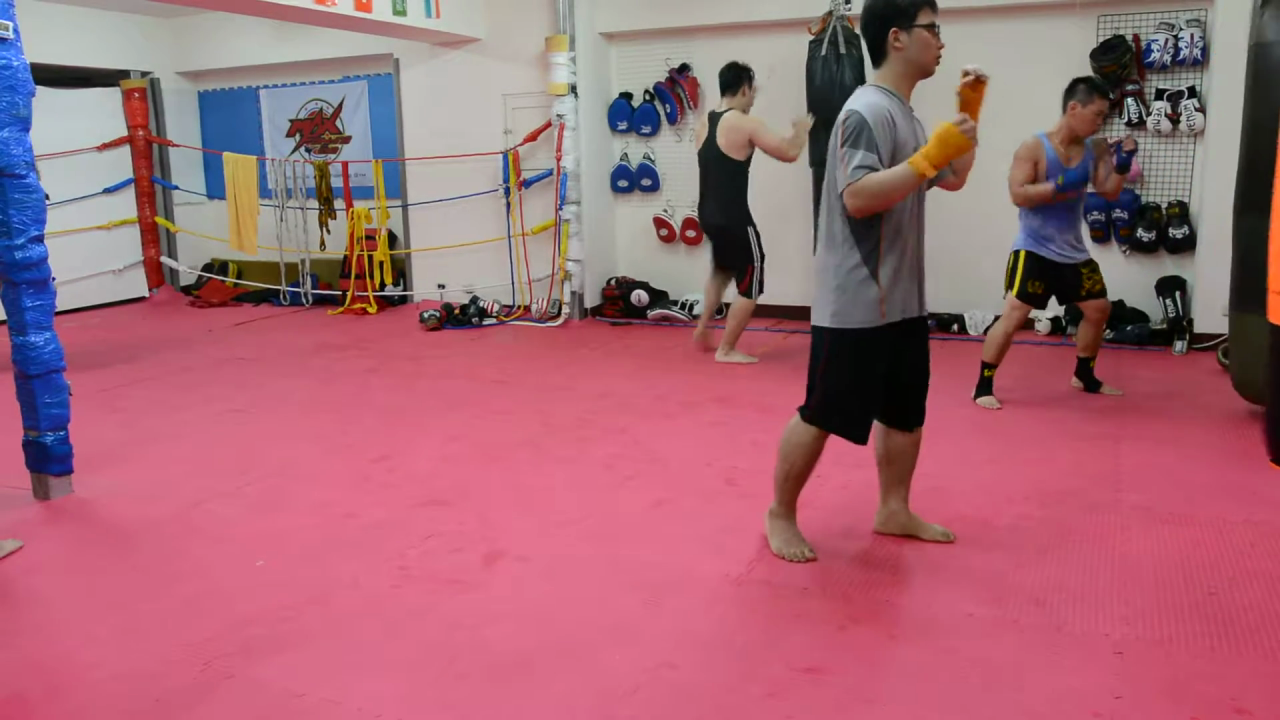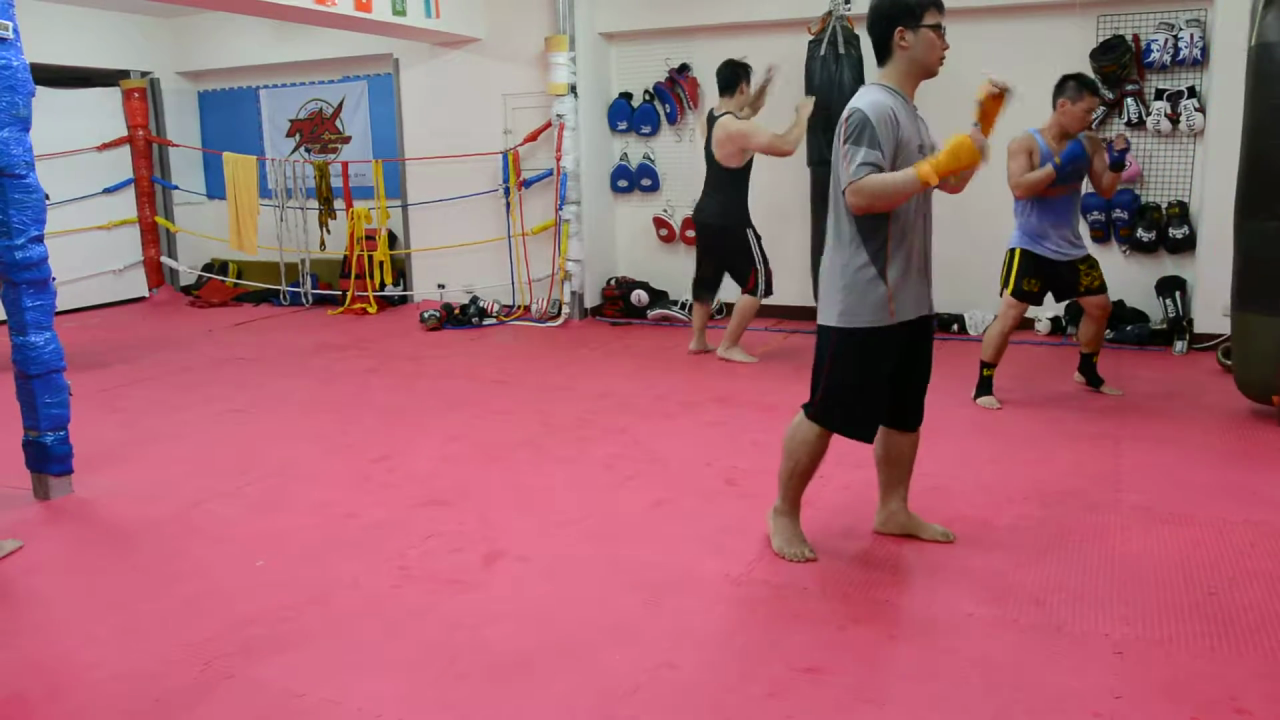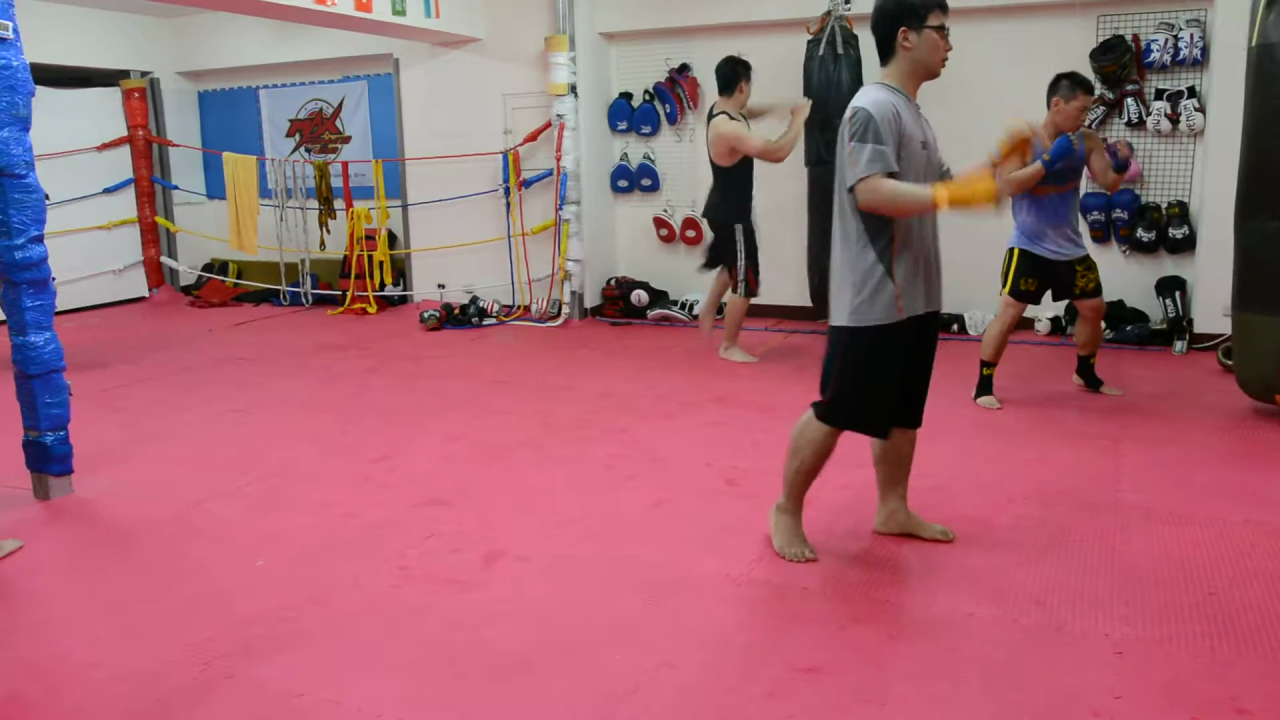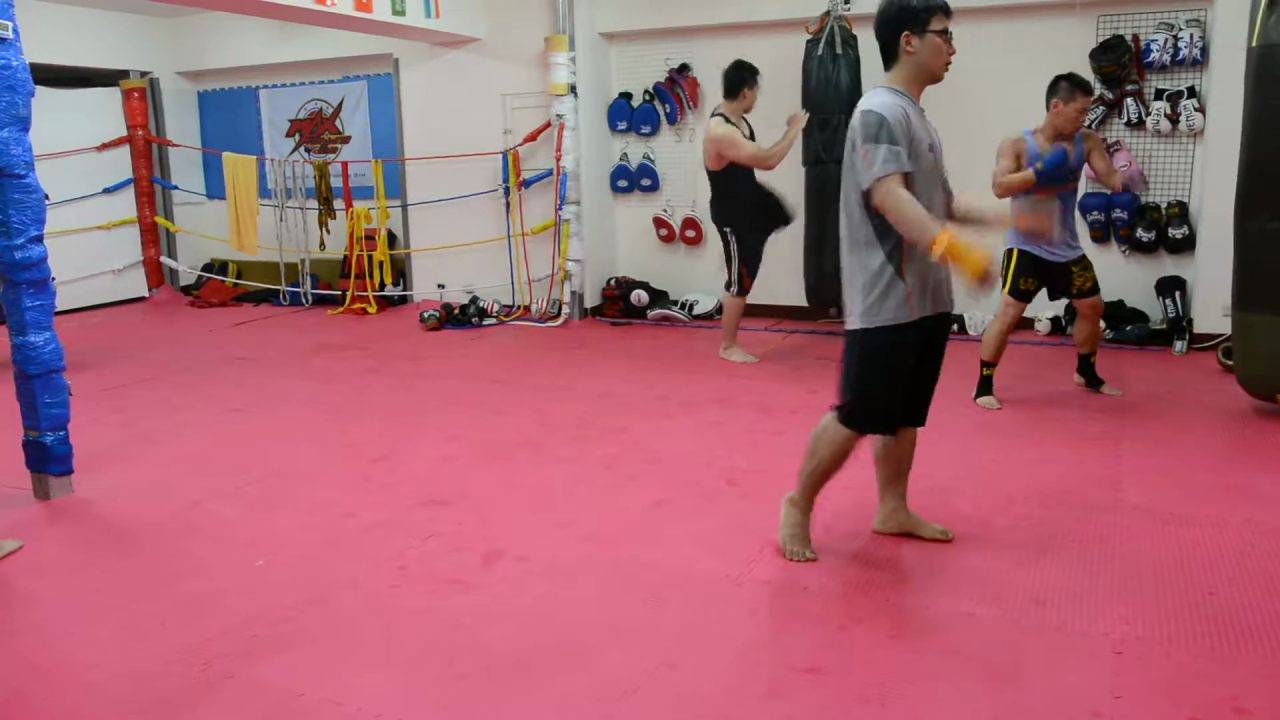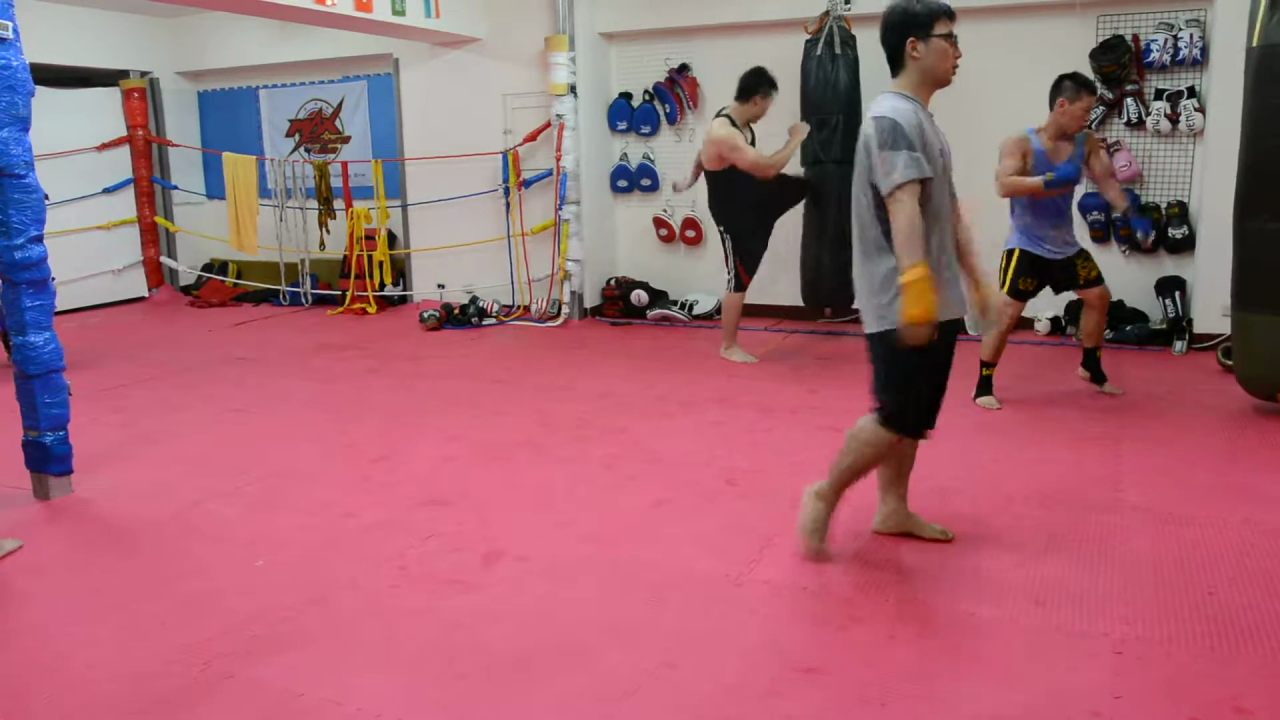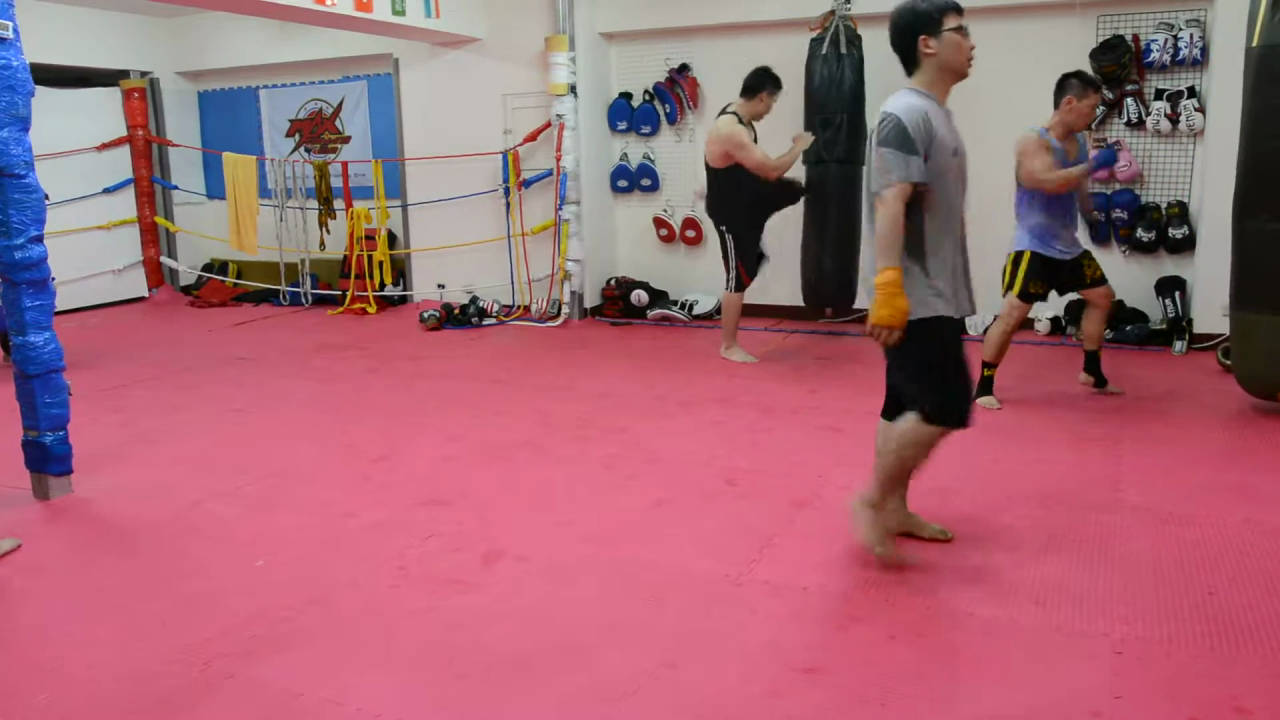
dt=0.1s
person 1, frame 1
left shoulder: (906, 114)
right shoulder: (865, 111)
left elbow: (951, 179)
right elbow: (857, 197)
left wrist: (966, 114)
right wrist: (931, 155)
left hip: (902, 299)
right hip: (854, 302)
left knee: (905, 412)
right knee: (822, 413)
left ankle: (894, 511)
right ankle: (780, 515)
person 1, frame 2
left shoulder: (910, 113)
right shoulder: (869, 110)
left elbow: (952, 183)
right elbow: (860, 195)
left wrist: (983, 125)
right wrist: (936, 165)
left hip: (909, 299)
right hip: (861, 301)
left knee: (905, 413)
right knee: (827, 412)
left ankle: (894, 511)
right ankle: (784, 512)
person 1, frame 3
left shoulder: (911, 112)
right shoulder: (872, 109)
left elbow: (938, 187)
right elbow: (871, 194)
left wrist: (994, 167)
right wrist: (955, 194)
left hip: (915, 296)
right hip: (872, 298)
left knee: (902, 412)
right knee: (839, 409)
left ankle: (893, 511)
right ankle: (787, 509)
person 1, frame 4
left shoulder: (916, 116)
right shoulder: (879, 112)
left elbow: (938, 198)
right elbow: (890, 197)
left wrist: (1003, 219)
right wrist: (954, 247)
left hip: (924, 298)
right hip: (884, 300)
left knee: (906, 413)
right knee: (858, 414)
left ankle: (893, 510)
right ankle: (797, 504)
person 1, frame 5
left shoulder: (923, 119)
right shoulder: (893, 117)
left elbow: (948, 210)
right elbow: (901, 204)
left wrist: (974, 275)
right wrist: (917, 285)
left hip: (932, 298)
right hip: (901, 298)
left knee: (907, 414)
right knee: (900, 418)
left ankle: (894, 510)
right ankle: (823, 495)
person 1, frame 6
left shoulder: (939, 116)
right shoulder: (904, 116)
right elbow: (891, 205)
left wrist: (954, 294)
right wrist: (888, 286)
left hip: (940, 296)
right hip: (915, 298)
left knee: (908, 406)
right knee: (941, 409)
left ankle: (893, 509)
right ankle: (873, 503)
person 2, frame 1
left shoulder: (1096, 148)
right shoulder: (1032, 148)
left elbow: (1109, 194)
right elbow: (1018, 195)
left wrist: (1123, 164)
right wrist: (1062, 183)
left hip: (1073, 252)
right hip: (1034, 250)
left knee: (1099, 310)
right knee: (1013, 316)
left ankle: (1084, 376)
right ankle: (984, 386)
person 2, frame 2
left shoulder: (1089, 144)
right shoulder: (1025, 142)
left elbow: (1105, 190)
right elbow: (1019, 189)
left wrist: (1117, 162)
right wrist: (1061, 163)
left hip: (1071, 248)
right hip: (1030, 247)
left knee: (1099, 306)
right knee: (1010, 314)
left ankle: (1087, 372)
right ankle: (983, 386)
person 2, frame 3
left shoulder: (1087, 141)
left elbow: (1108, 182)
right elbow: (1008, 184)
left wrist: (1121, 165)
right wrist: (1049, 160)
left hip: (1070, 248)
right hip: (1029, 246)
left knee: (1094, 309)
right knee: (1008, 314)
left ankle: (1086, 374)
right ankle: (984, 387)
person 2, frame 4
left shoulder: (1087, 142)
right shoulder: (1017, 143)
left elbow: (1110, 179)
right elbow: (999, 188)
left wrist: (1128, 181)
right wrist: (1042, 169)
left hip: (1067, 249)
right hip: (1027, 247)
left knee: (1092, 306)
right knee: (1008, 314)
left ankle: (1086, 373)
right ankle: (984, 386)
person 2, frame 5
left shoulder: (1086, 143)
right shoulder: (1019, 143)
left elbow: (1107, 182)
right elbow: (1004, 186)
left wrist: (1130, 214)
right wrist: (1049, 179)
left hip: (1065, 246)
right hip: (1027, 246)
left knee: (1098, 298)
right knee: (1007, 313)
left ankle: (1091, 368)
right ankle: (983, 387)
person 2, frame 6
left shoulder: (1080, 141)
right shoulder: (1032, 142)
right elbow: (1050, 182)
right wrist: (1094, 164)
left hip: (1068, 246)
right hip: (1034, 247)
left knee: (1103, 298)
right knee: (1013, 315)
left ankle: (1092, 372)
right ankle: (984, 386)
person 3, frame 1
left shoulder: (705, 122)
right shoulder: (743, 123)
right elbow: (789, 154)
right wrist: (802, 129)
left hip: (709, 213)
right hip: (733, 217)
left knee: (723, 266)
right knee: (751, 285)
left ankle: (703, 329)
right ankle: (727, 349)
person 3, frame 2
left shoulder: (713, 118)
right shoulder: (737, 129)
left elbow: (749, 110)
right elbow: (786, 147)
left wrist: (765, 85)
right wrist: (803, 114)
left hip: (706, 215)
right hip: (731, 219)
left knee: (708, 279)
right knee: (757, 284)
left ankle: (698, 339)
right ankle: (728, 346)
person 3, frame 3
left shoulder: (720, 109)
right shoulder: (728, 129)
left elbow: (750, 112)
right elbow: (776, 153)
left wrist: (775, 109)
right wrist: (798, 118)
left hip: (725, 206)
right hip: (729, 216)
left knee: (731, 265)
right knee: (744, 281)
left ankle: (708, 310)
right ankle: (729, 347)
person 3, frame 4
left shoulder: (732, 115)
right shoulder: (720, 132)
right elbow: (767, 161)
right wrist: (795, 129)
left hip: (751, 197)
right hip: (733, 213)
left knee: (777, 216)
right knee: (740, 280)
right ankle: (728, 346)
person 3, frame 5
left shoulder: (736, 119)
right shoulder: (724, 134)
left elbow: (705, 155)
right elbow: (766, 167)
left wrist: (691, 180)
right wrist: (794, 139)
left hip: (751, 193)
right hip: (731, 211)
left knee: (794, 187)
right knee: (737, 279)
right ankle: (728, 347)
person 3, frame 6
left shoulder: (738, 115)
right shoulder: (729, 132)
right elbow: (771, 170)
right wrist: (799, 146)
left hip: (749, 193)
right hip: (729, 211)
left knee: (792, 191)
right knee: (739, 278)
right ankle: (729, 346)
